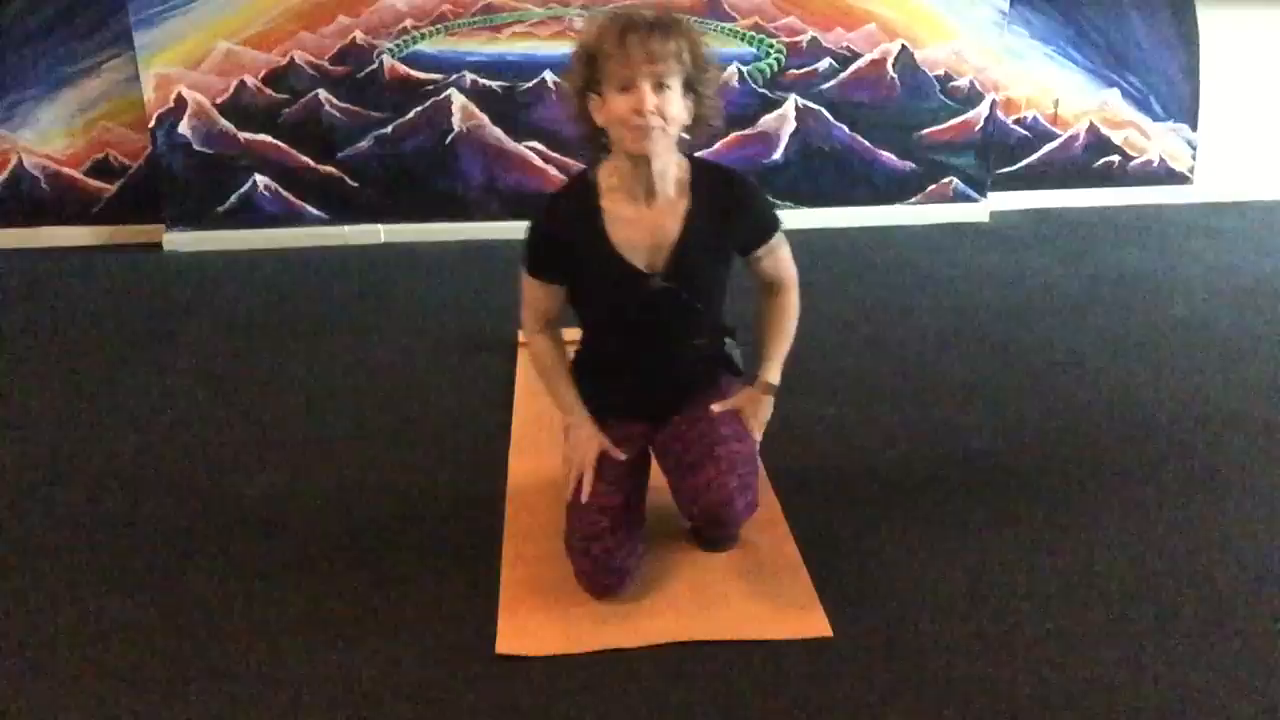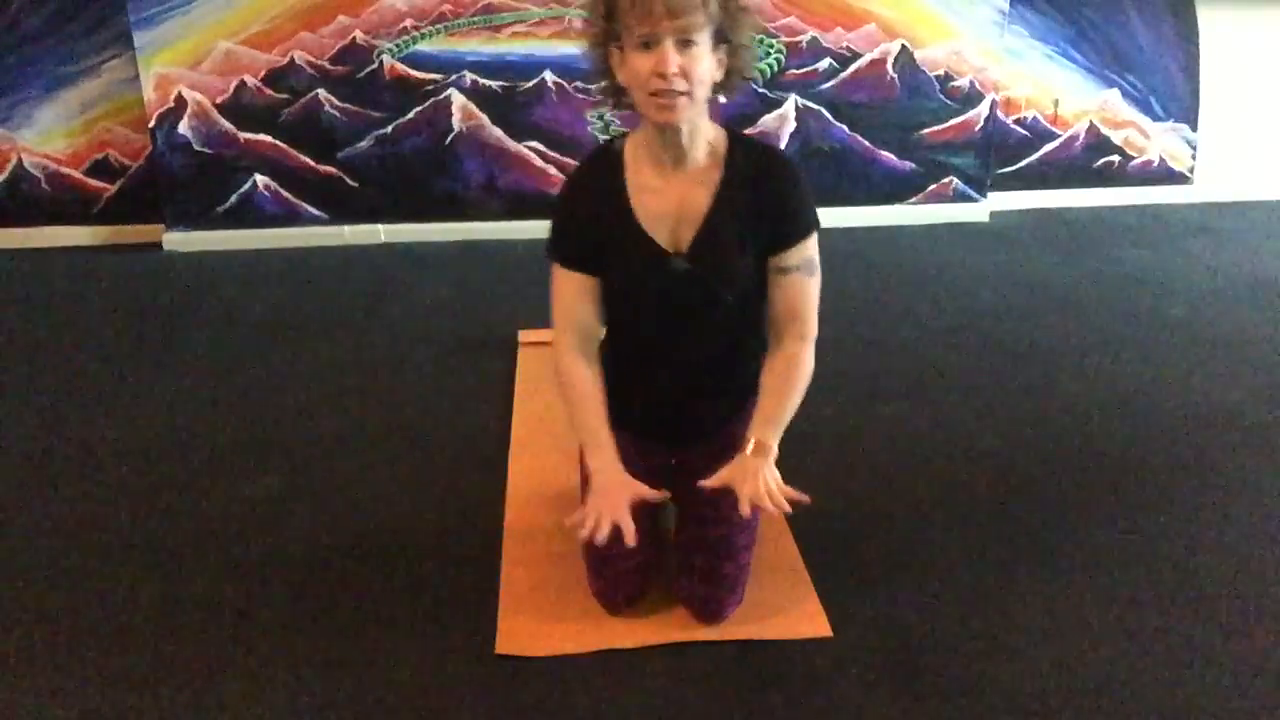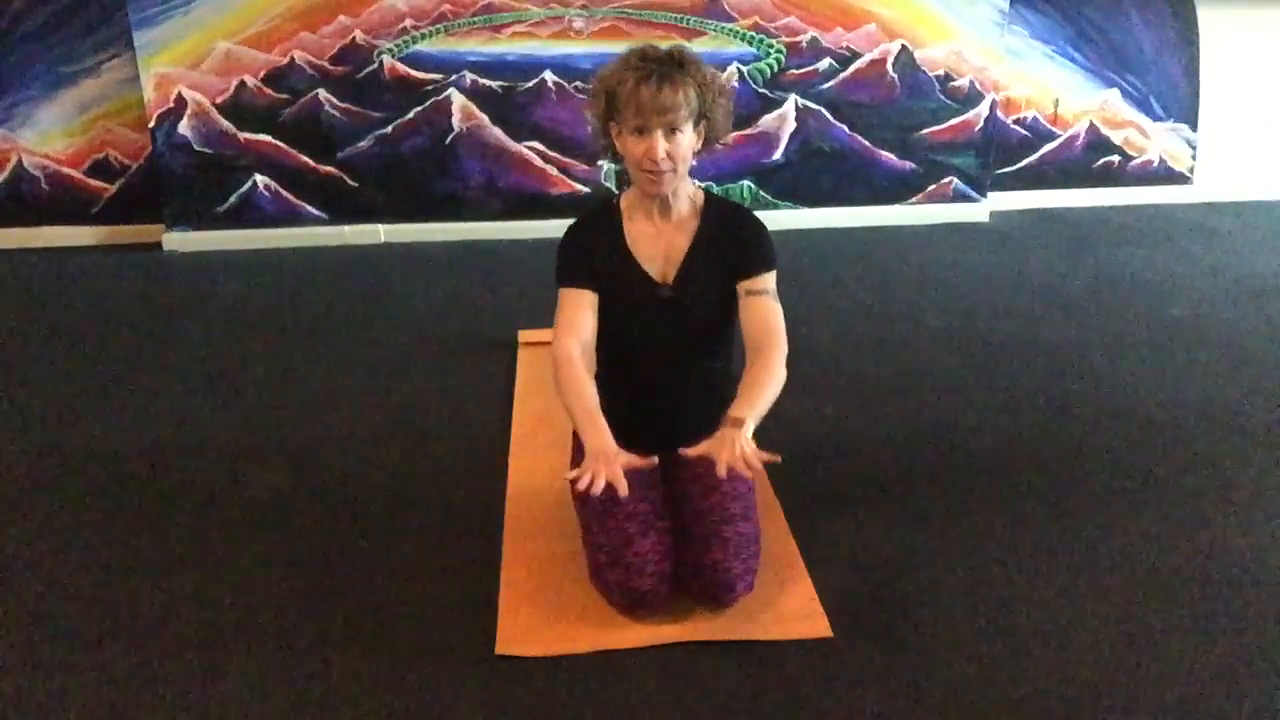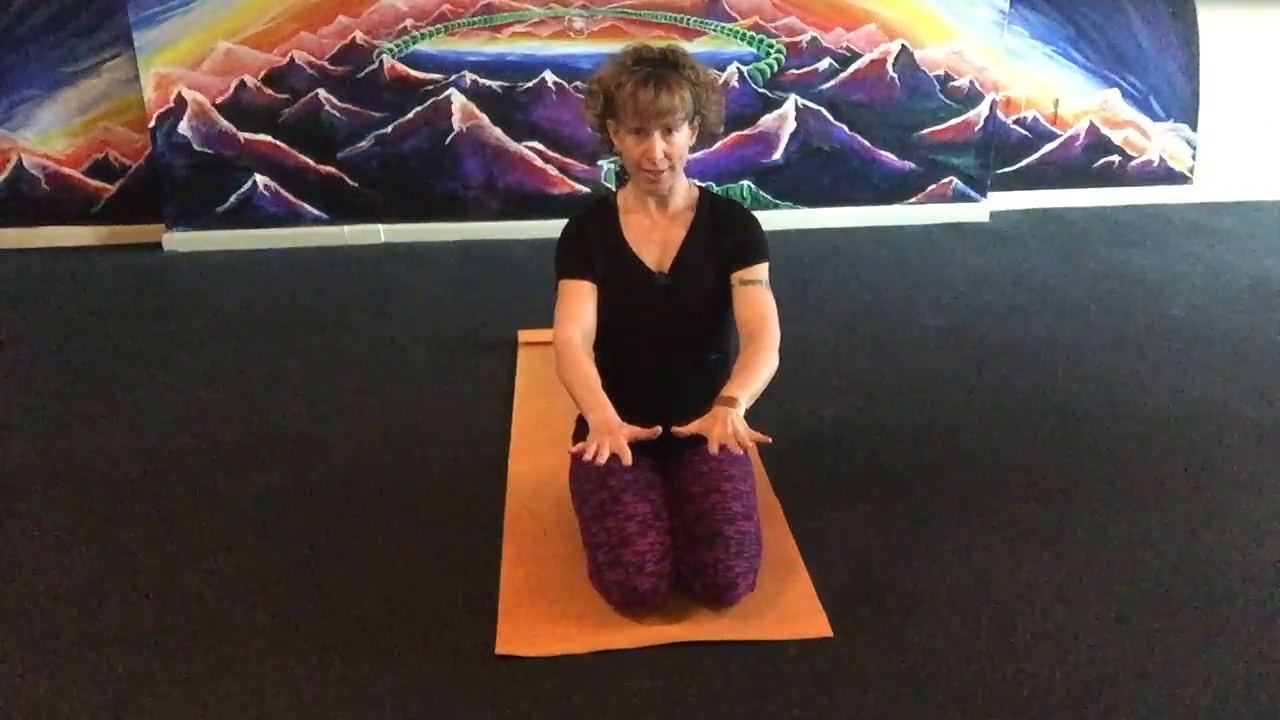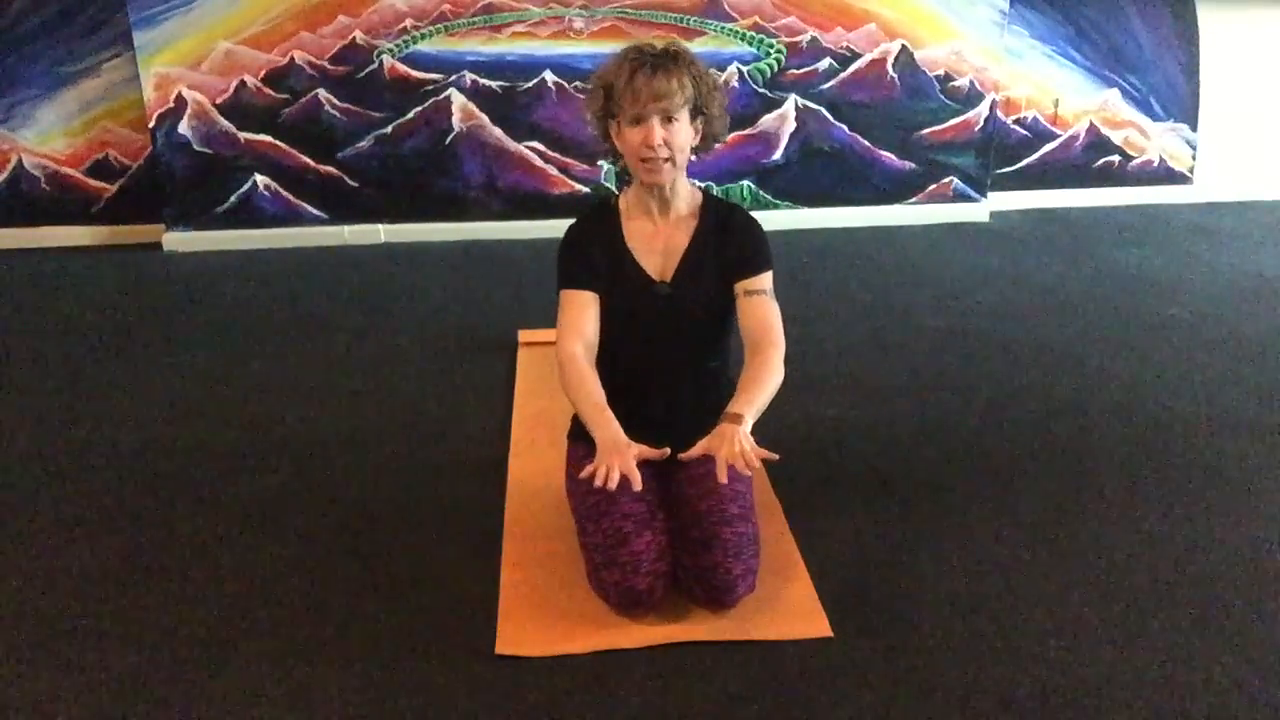
dt=1s
person 1, frame 1
left shoulder: (731, 198)
right shoulder: (564, 216)
left elbow: (782, 286)
right elbow: (539, 329)
left wrist: (766, 384)
right wrist: (576, 422)
left hip: (701, 387)
right hip: (607, 401)
left knee: (722, 512)
right knee: (604, 574)
right ankle: (630, 470)
person 1, frame 2
left shoulder: (771, 180)
right shoulder: (588, 190)
left elbow: (795, 334)
right elbow: (575, 345)
left wrist: (760, 449)
right wrist: (604, 467)
left hip: (729, 419)
right hip: (626, 421)
left knee: (712, 603)
right knee: (618, 588)
left ankle: (692, 515)
right ankle: (645, 493)
person 1, frame 3
left shoulder: (738, 231)
right shoulder: (589, 236)
left elbow: (770, 351)
right elbow: (571, 351)
left wrist: (737, 426)
right wrist: (598, 440)
left hip: (707, 435)
right hip: (620, 436)
left knee: (724, 582)
right knee: (637, 589)
left ankle: (679, 500)
right ankle: (643, 495)
person 1, frame 4
left shoulder: (732, 225)
right shoulder: (588, 230)
left elbow: (763, 338)
right elbow: (572, 340)
left wrist: (729, 406)
right wrist: (603, 419)
left hip: (703, 433)
right hip: (617, 434)
left knee: (725, 582)
right knee: (636, 588)
left ankle: (676, 496)
right ankle: (645, 496)
person 1, frame 5
left shoulder: (735, 231)
right shoulder: (588, 235)
left elbow: (768, 349)
right elbow: (574, 351)
left wrist: (735, 424)
right wrist: (610, 438)
left hip: (703, 433)
right hip: (614, 435)
left knee: (724, 585)
right knee: (634, 590)
left ankle: (675, 501)
right ankle: (644, 497)
